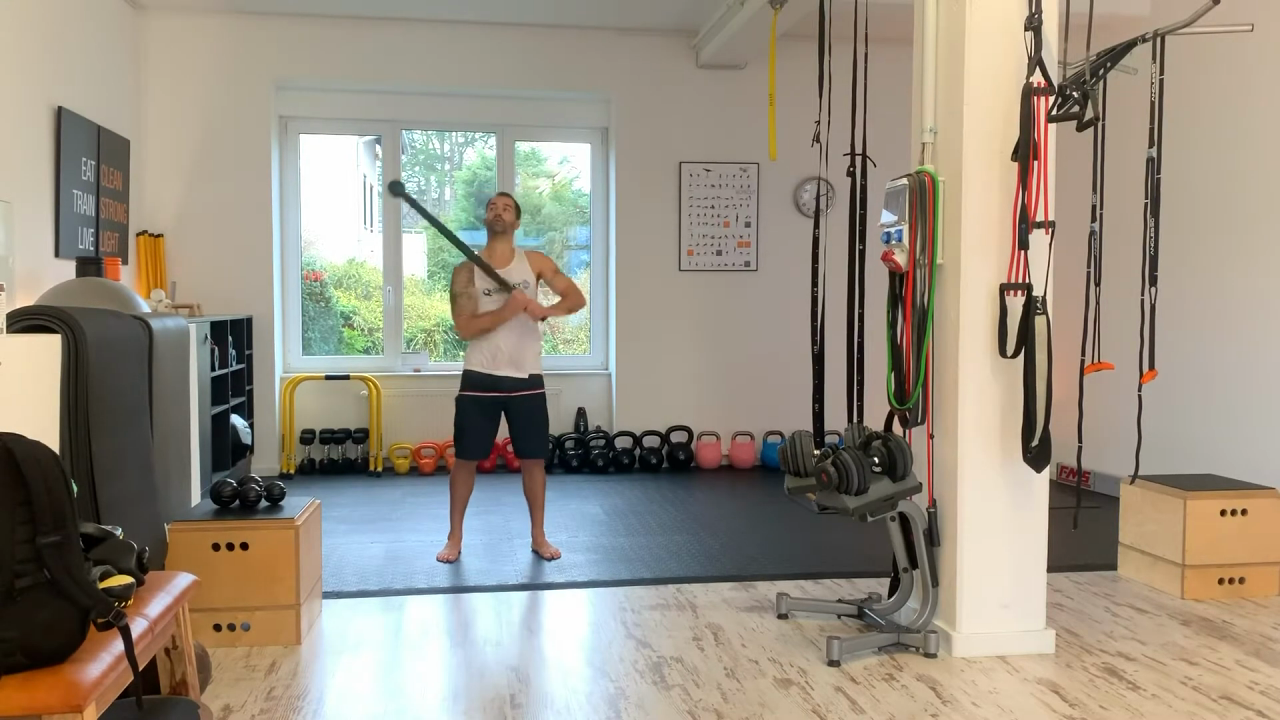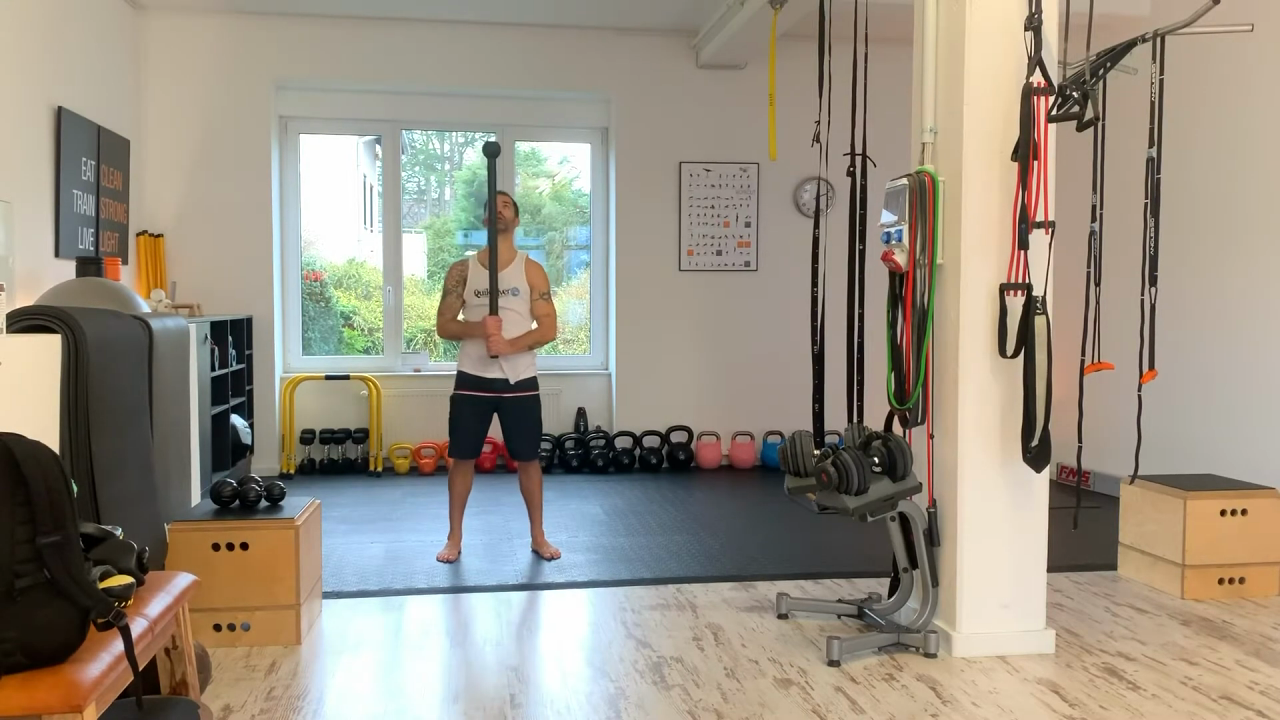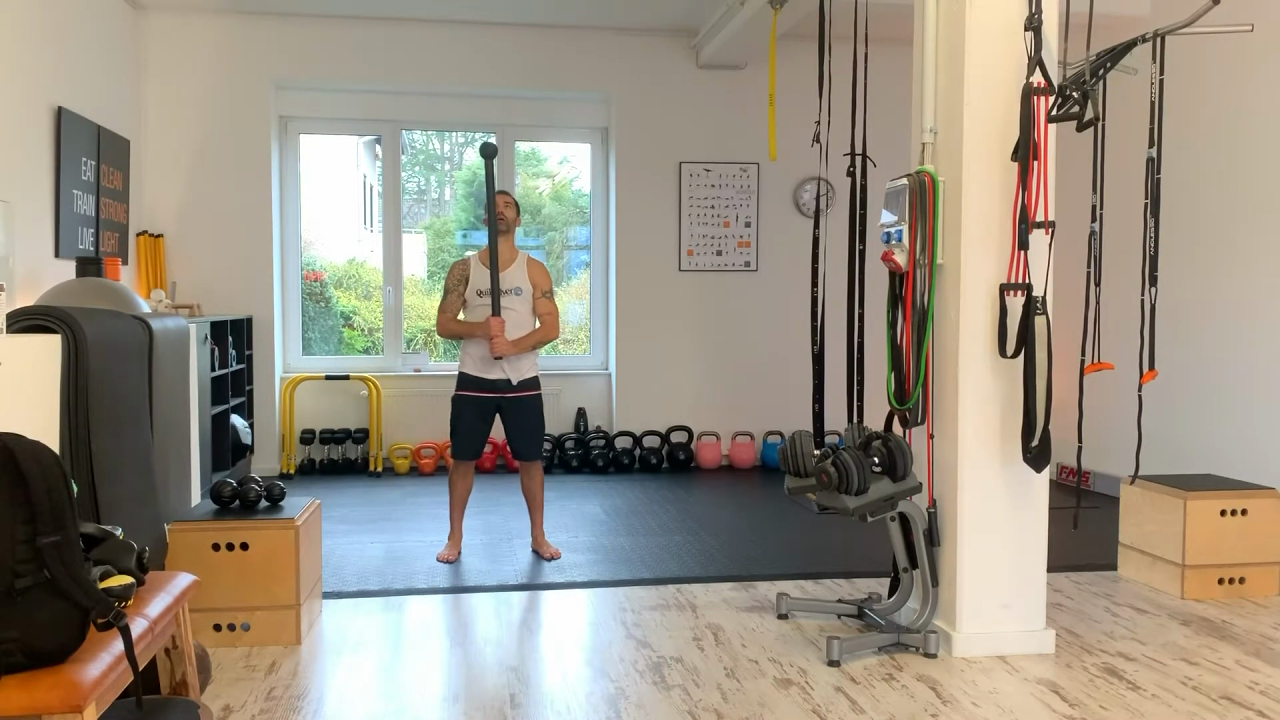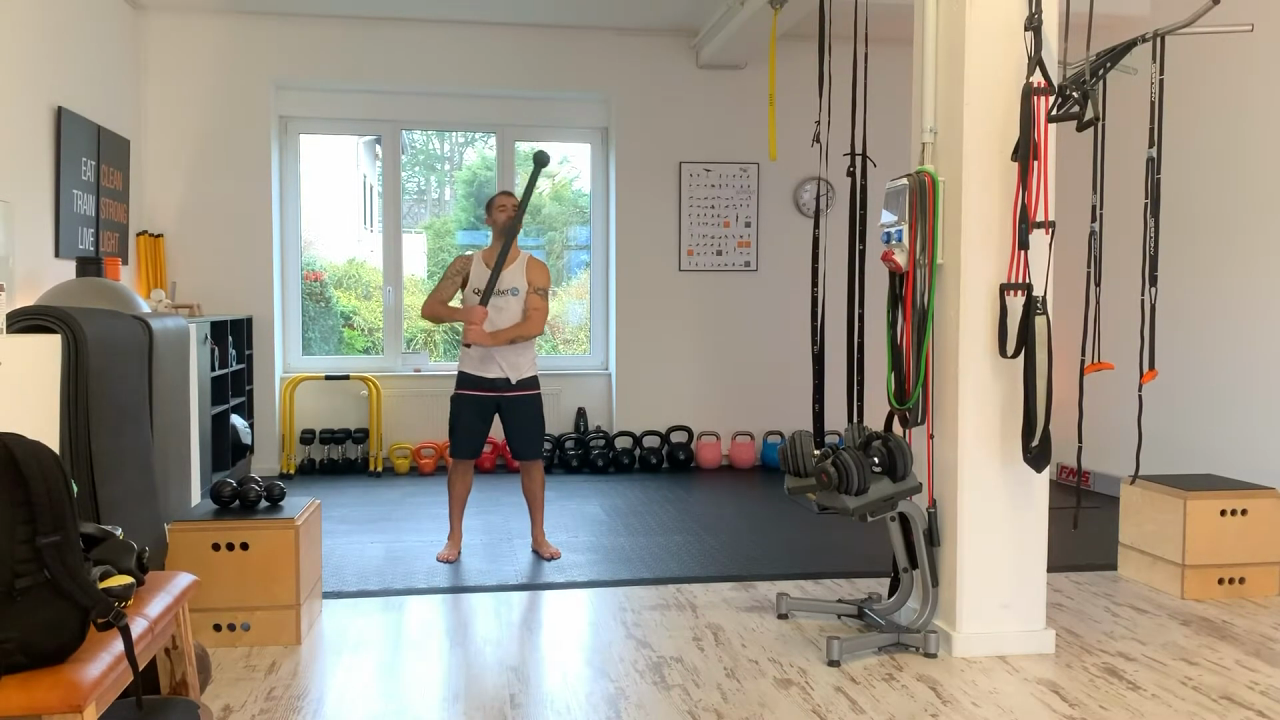
dt=0.5s
person 1, frame 1
left shoulder: (533, 261)
right shoulder: (466, 271)
left elbow: (577, 297)
right elbow: (464, 328)
left wrist: (546, 309)
right wrist: (510, 308)
left hip: (525, 379)
right hip: (480, 379)
left knee: (533, 458)
right knee: (466, 458)
left ankle: (538, 536)
right ankle: (455, 537)
person 1, frame 2
left shoulder: (531, 270)
right shoulder: (462, 270)
left elbow: (548, 328)
right elbow: (444, 326)
left wrist: (509, 345)
right wrist: (478, 329)
left hip: (520, 381)
right hip: (473, 380)
left knee: (528, 459)
right knee: (462, 459)
left ankle: (537, 536)
right ankle: (455, 537)
person 1, frame 3
left shoulder: (534, 269)
right shoulder: (463, 269)
left elbow: (551, 327)
right elbow: (444, 325)
left wrist: (513, 346)
right wrist: (481, 329)
left hip: (522, 381)
right hip: (475, 381)
left knee: (530, 459)
right knee: (463, 459)
left ankle: (538, 536)
right ankle: (455, 537)
person 1, frame 4
left shoulder: (534, 267)
right shoulder: (465, 264)
left elbow: (535, 324)
right elbow: (429, 308)
left wrist: (488, 337)
right wrist: (463, 313)
left hip: (521, 380)
right hip: (474, 380)
left knee: (531, 459)
right knee: (462, 458)
left ankle: (538, 536)
right ankle: (455, 537)
